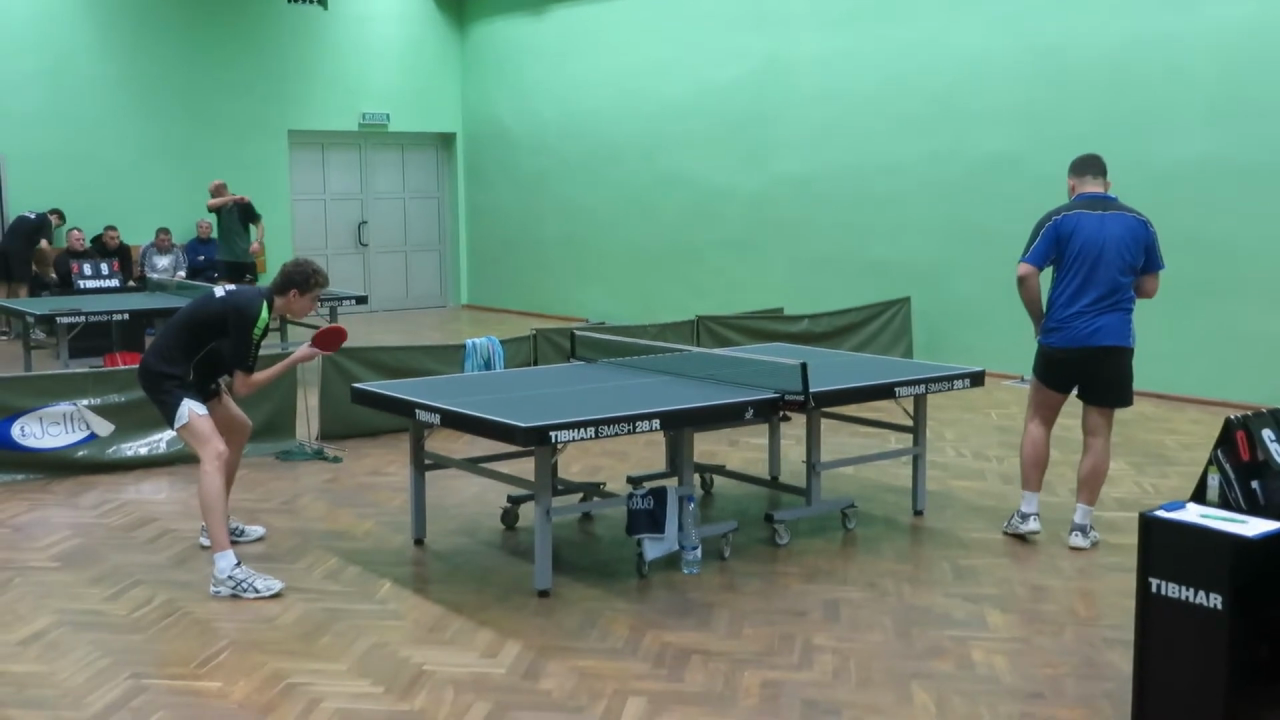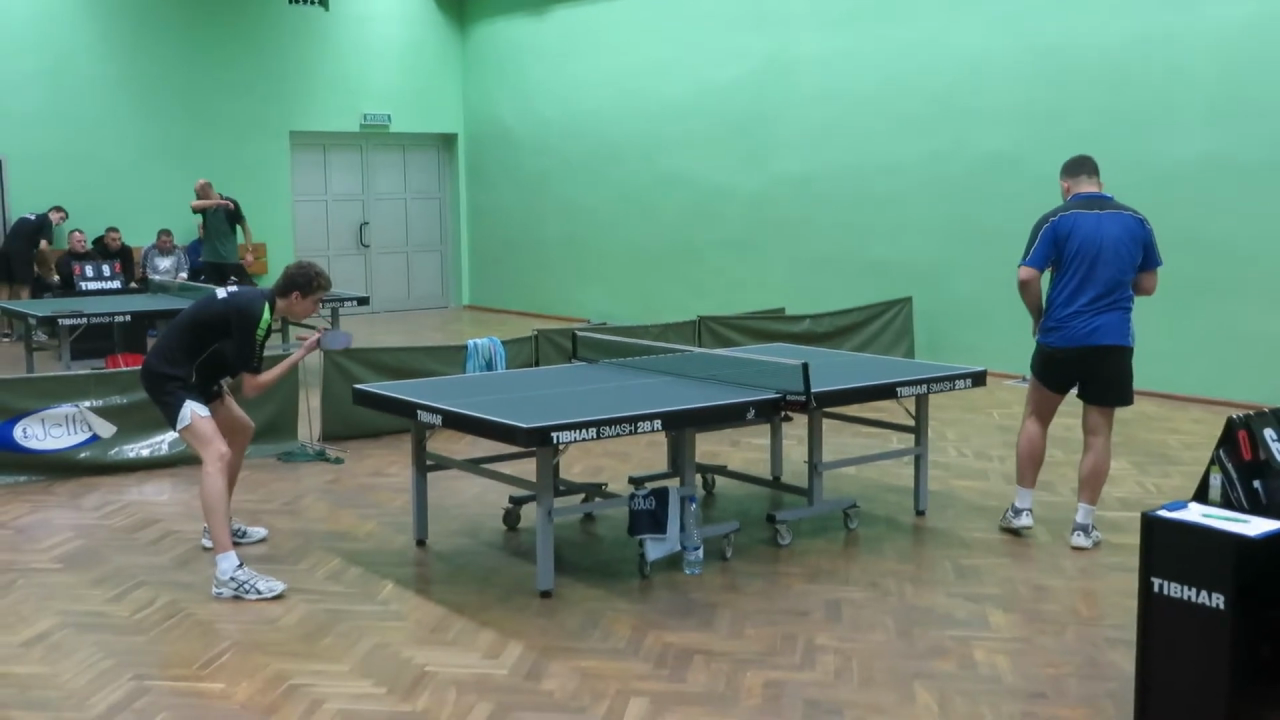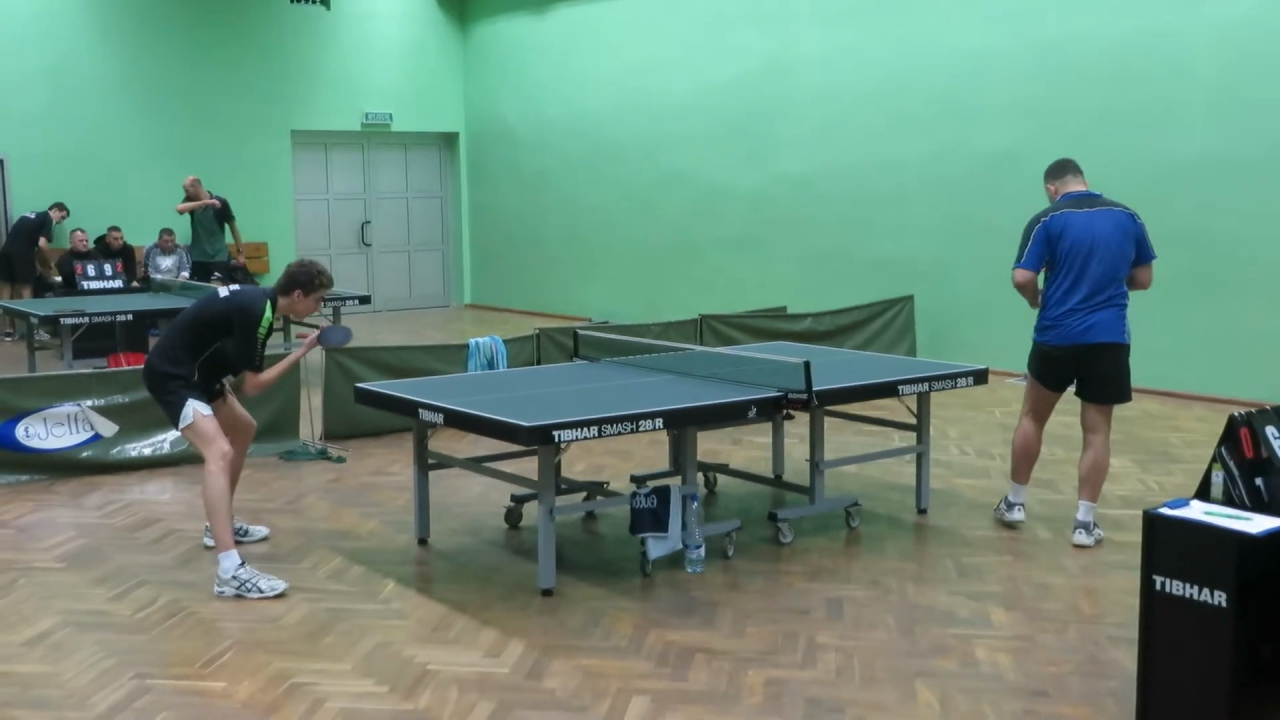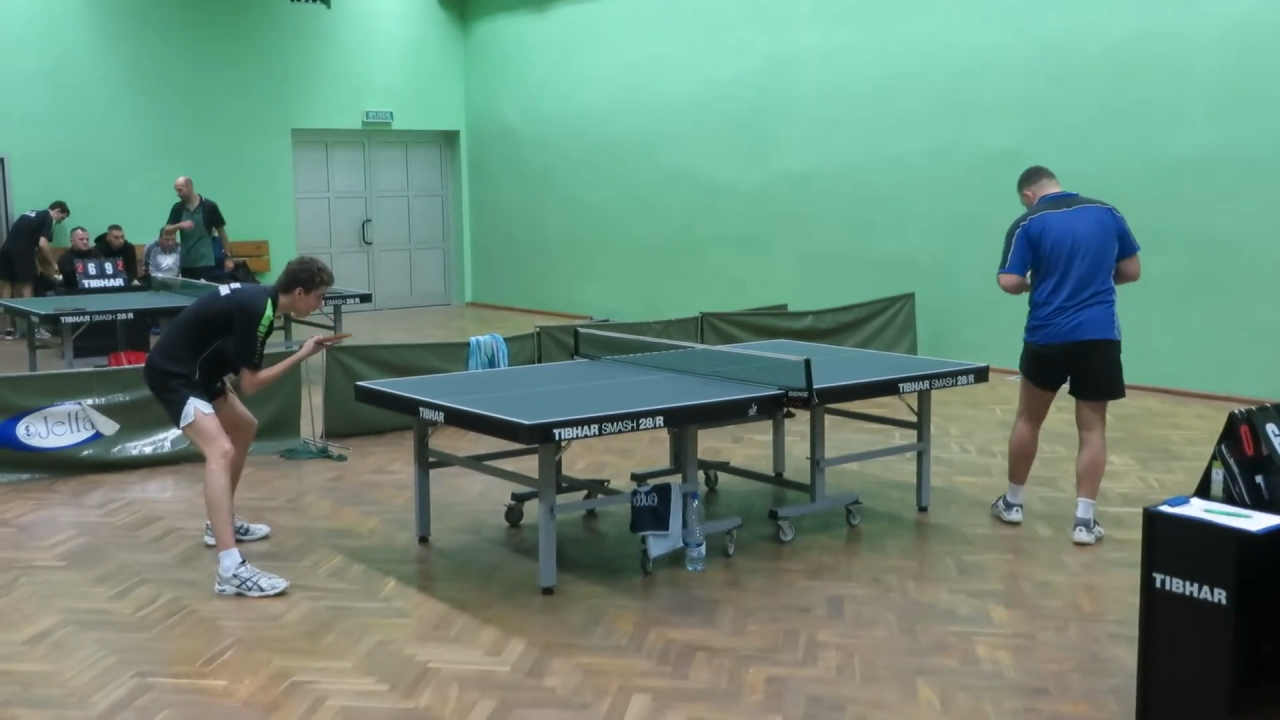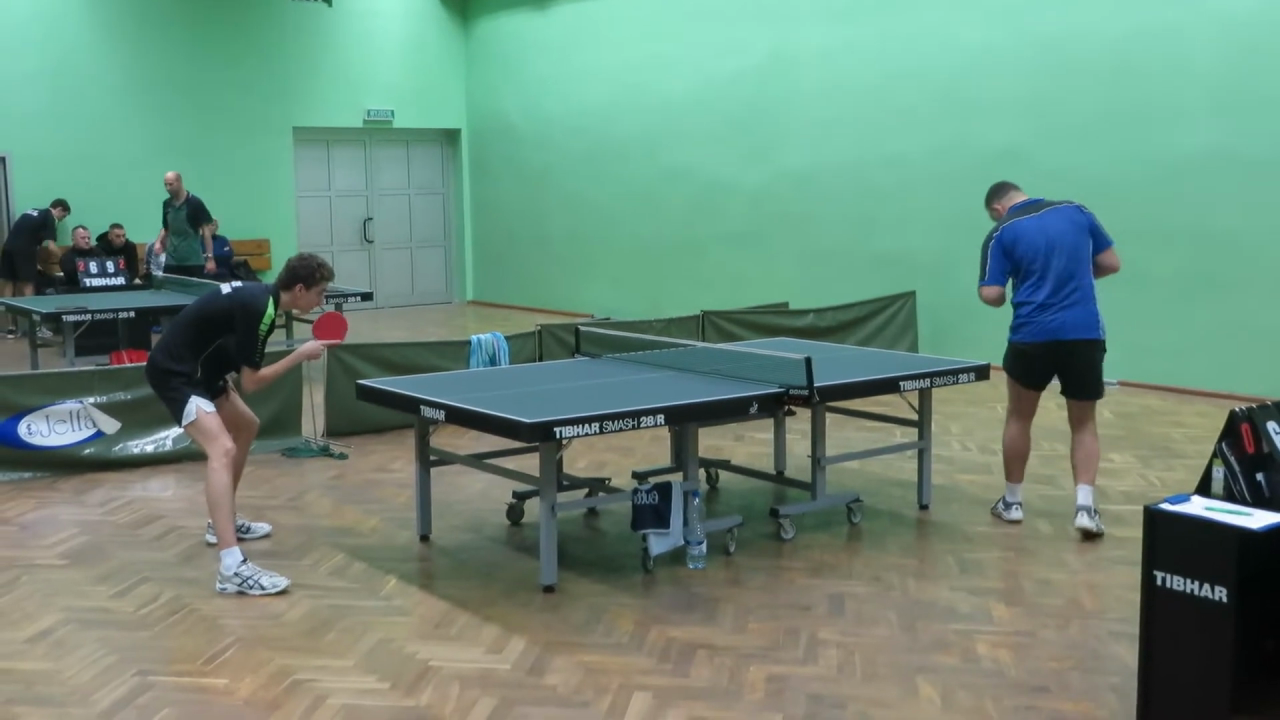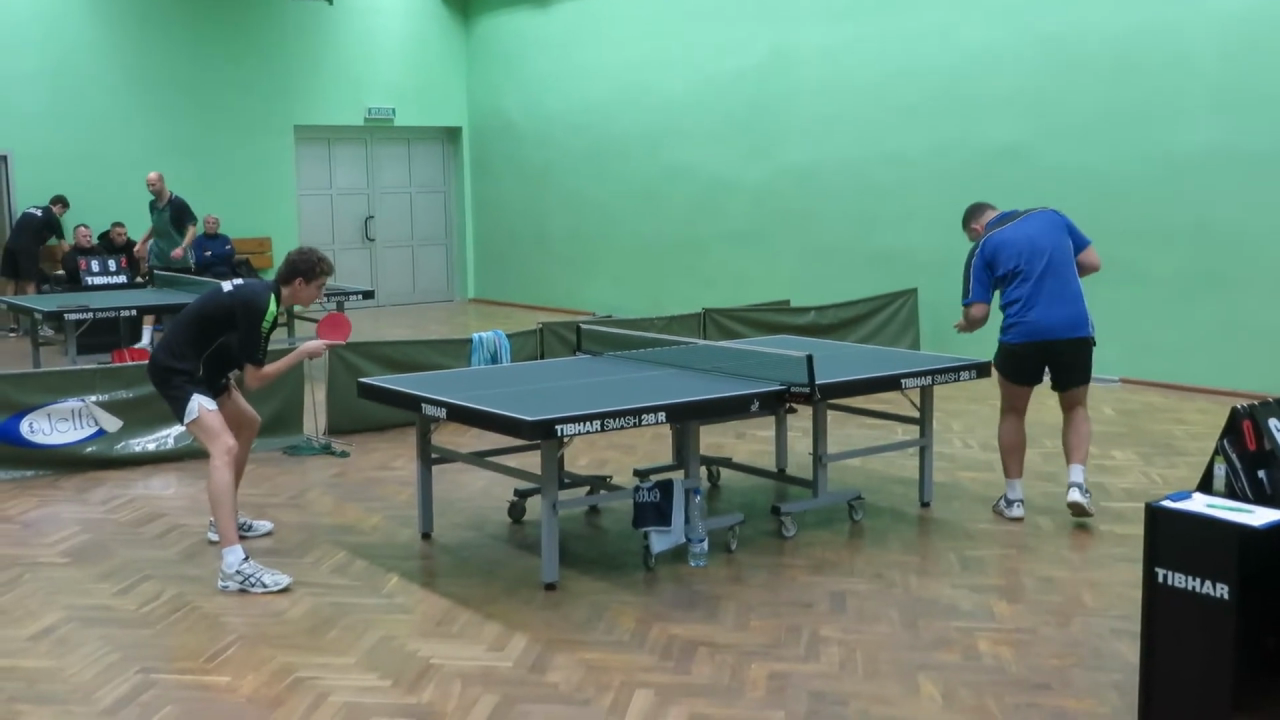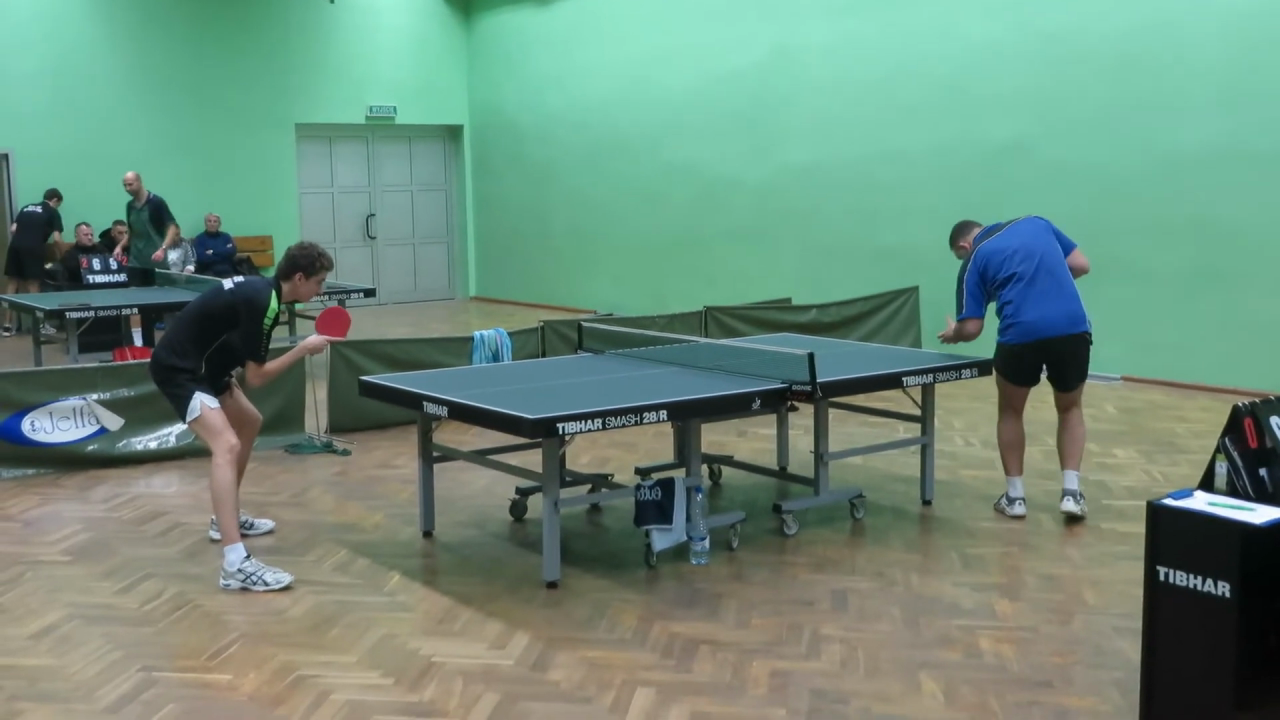
dt=0.2s
person 1, frame 1
left shoulder: (1058, 219)
right shoulder: (1140, 224)
left elbow: (1025, 274)
right elbow: (1149, 288)
left wrist: (1039, 320)
left hip: (1061, 340)
right hip: (1113, 343)
left knee: (1038, 422)
right knee: (1097, 434)
left ankle: (1028, 512)
right ankle: (1081, 525)
person 1, frame 2
left shoulder: (1056, 220)
right shoulder: (1137, 222)
left elbow: (1026, 277)
right elbow: (1147, 285)
left wrist: (1039, 317)
left hip: (1060, 339)
right hip: (1113, 342)
left knee: (1035, 420)
right knee: (1097, 434)
left ankle: (1021, 508)
right ankle: (1083, 525)
person 1, frame 3
left shoulder: (1047, 220)
right shoulder: (1128, 218)
left elbow: (1022, 279)
right elbow: (1143, 279)
left wrist: (1039, 300)
left hip: (1056, 337)
right hip: (1109, 339)
left knee: (1032, 418)
right knee: (1096, 431)
left ankle: (1014, 502)
right ankle: (1085, 522)
person 1, frame 4
left shoulder: (1028, 223)
right shoulder: (1107, 213)
left elbow: (1009, 282)
right elbow: (1131, 271)
left hip: (1047, 337)
right hip: (1099, 336)
left knee: (1028, 419)
right knee: (1092, 429)
left ankle: (1013, 502)
right ankle: (1084, 520)
person 1, frame 5
left shoulder: (1001, 233)
right shoulder: (1076, 212)
left elbow: (991, 295)
right elbow: (1110, 263)
left wrist: (1016, 290)
left hip: (1031, 336)
right hip: (1084, 333)
left knee: (1018, 418)
right knee: (1084, 423)
left ankle: (1012, 501)
right ankle: (1085, 506)
person 1, frame 6
left shoulder: (982, 248)
right shoulder: (1052, 217)
left elbow: (977, 313)
right elbow: (1092, 263)
left wrist: (968, 324)
left hip: (1022, 335)
right hip: (1075, 329)
left knee: (1012, 413)
right knee: (1076, 409)
left ankle: (1013, 498)
right ankle: (1077, 483)
person 1, frame 7
left shoulder: (973, 261)
right shoulder: (1037, 224)
left elbow: (972, 327)
right elbow: (1081, 265)
left wrist: (954, 334)
left hip: (1021, 334)
right hip: (1073, 328)
left knee: (1010, 411)
right knee: (1070, 409)
left ankle: (1015, 496)
right ankle: (1071, 491)
person 2, frame 1
left shoulder: (255, 299)
right shoulder: (252, 312)
right elbow: (242, 386)
left wrist: (219, 384)
right wrist: (295, 359)
left hip: (188, 371)
right hip: (166, 375)
left knee: (239, 430)
right knee: (215, 453)
left ankle: (217, 524)
right ankle: (226, 571)
person 2, frame 2
left shoulder: (256, 300)
right shoulder: (254, 313)
right elbow: (251, 387)
left wrist: (219, 385)
right wrist: (301, 354)
left hip: (190, 372)
right hip: (168, 377)
left knee: (242, 431)
right knee: (217, 454)
left ankle: (220, 525)
right ankle: (228, 572)
person 2, frame 3
left shoulder: (259, 299)
right shoulder: (256, 312)
right elbow: (253, 385)
left wrist: (220, 383)
right wrist: (302, 351)
left hip: (193, 371)
right hip: (170, 376)
left knee: (244, 430)
right knee: (220, 453)
left ankle: (221, 525)
right ankle: (230, 571)
person 2, frame 4
left shoulder: (259, 298)
right shoulder: (256, 310)
right elbow: (250, 383)
left wrist: (222, 382)
right wrist: (301, 355)
left hip: (194, 370)
right hip: (172, 374)
left knee: (245, 429)
right knee: (220, 451)
left ankle: (222, 523)
right ankle: (230, 570)
person 2, frame 5
left shoulder: (260, 296)
right shoulder: (258, 308)
right elbow: (250, 381)
left wrist: (223, 382)
right wrist: (301, 355)
left hip: (195, 369)
right hip: (173, 373)
left knee: (246, 427)
right knee: (222, 450)
left ankle: (223, 521)
right ankle: (232, 567)
person 2, frame 6
left shoulder: (261, 292)
right shoulder: (259, 305)
right elbow: (253, 378)
left wrist: (224, 381)
right wrist: (303, 352)
left hip: (197, 367)
right hip: (175, 371)
left knee: (248, 425)
right knee: (224, 448)
left ankle: (226, 520)
right ankle: (234, 565)
person 2, frame 7
left shoulder: (262, 289)
right shoulder: (260, 302)
right elbow: (256, 376)
left wrist: (226, 378)
right wrist: (304, 348)
left hip: (198, 365)
right hip: (177, 369)
left knee: (250, 423)
right knee: (227, 446)
left ankle: (227, 518)
right ankle: (235, 564)
